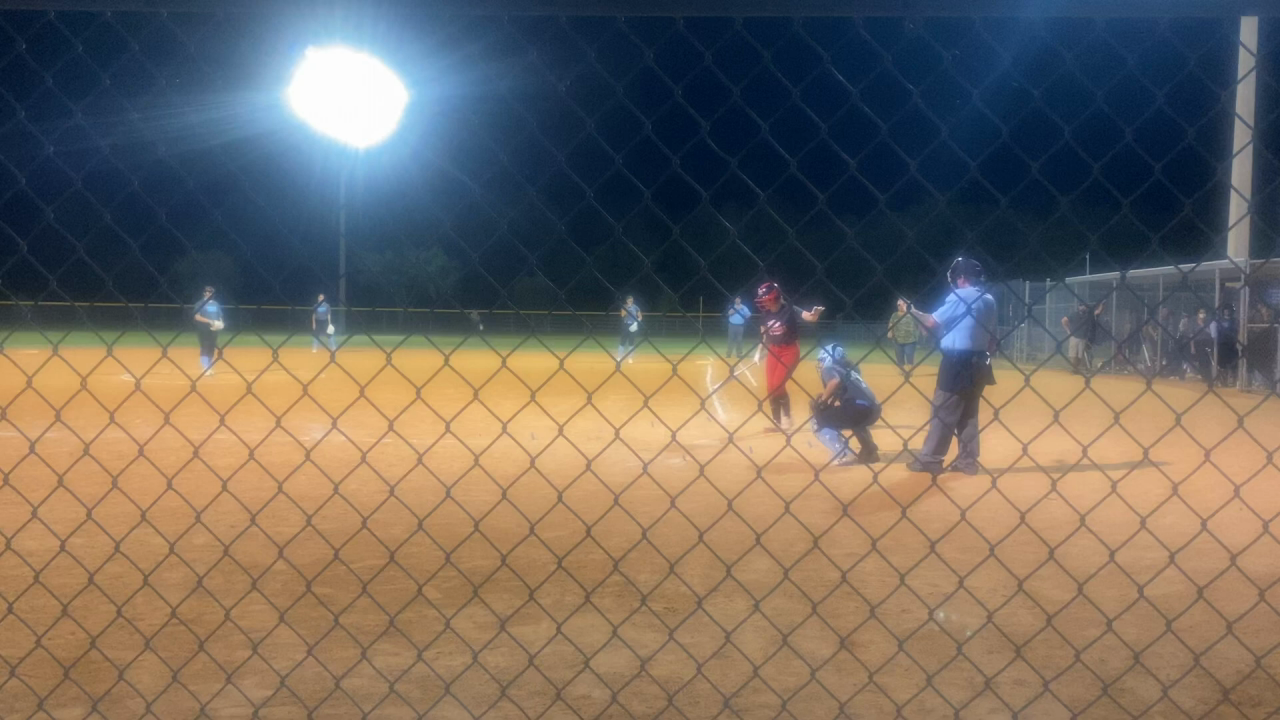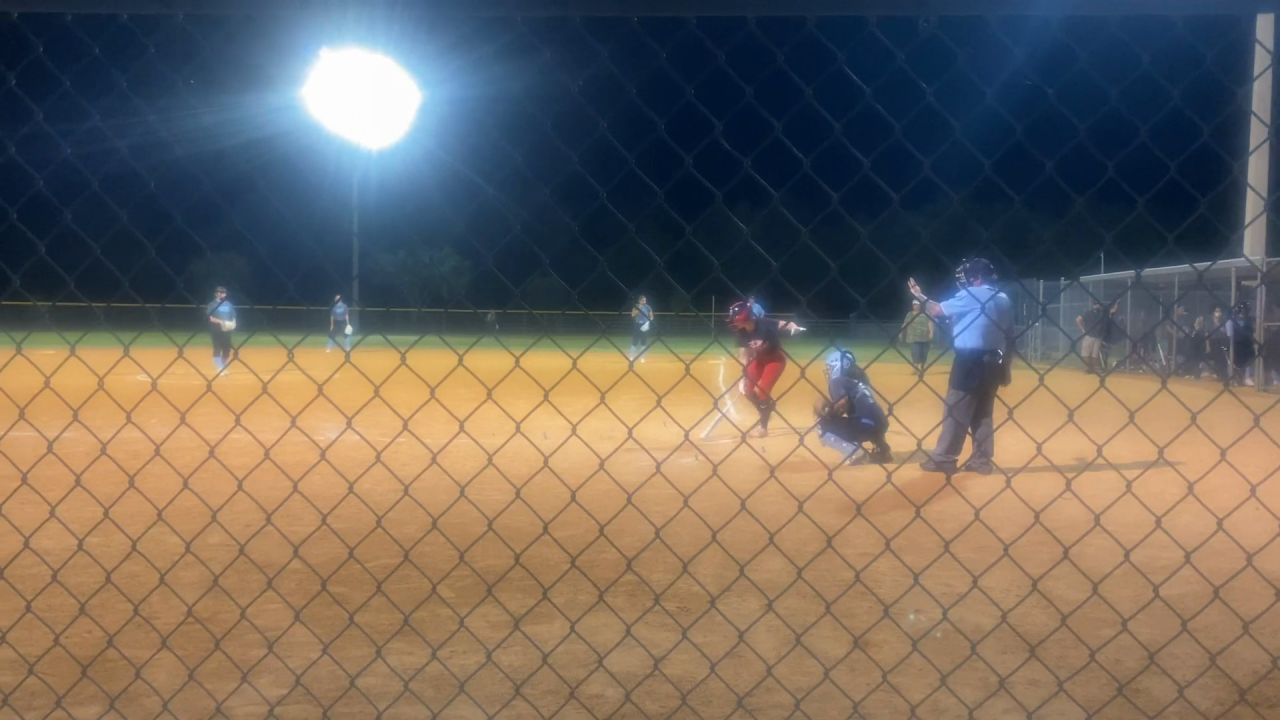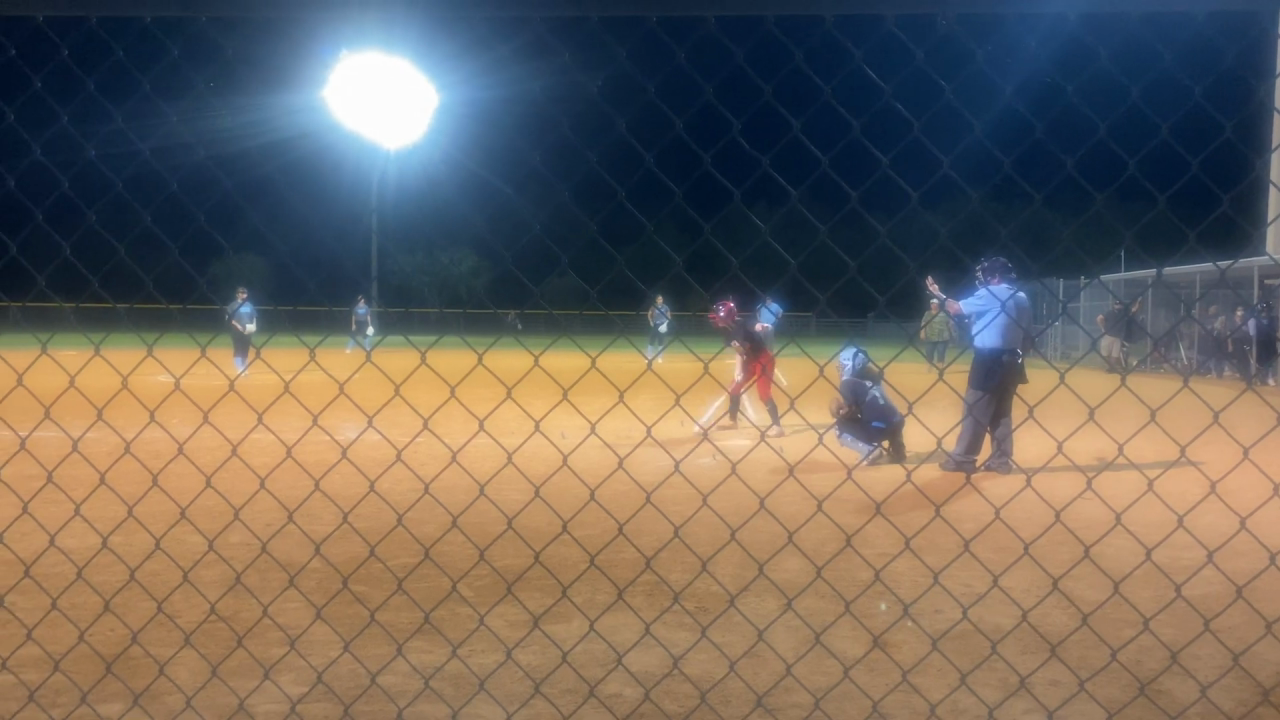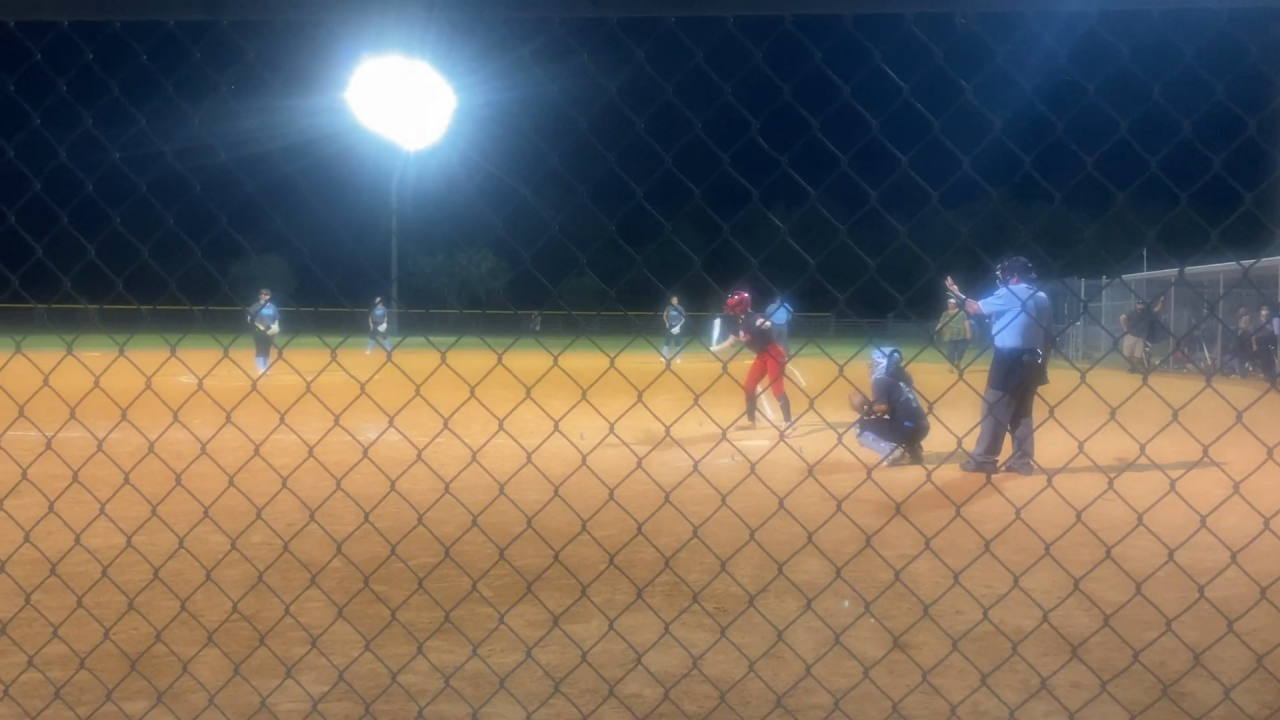
dt=0.5s
person 1, frame 1
left shoulder: (960, 297)
right shoulder: (989, 300)
left elbow: (932, 323)
right elbow: (992, 338)
left wrist: (912, 311)
left hip: (957, 362)
right hip: (978, 362)
left knee: (943, 412)
right knee: (969, 413)
left ankle: (930, 459)
right ankle: (968, 460)
person 1, frame 2
left shoulder: (971, 295)
right shoulder: (1004, 300)
left elbow: (936, 311)
right elbow: (1010, 338)
left wrist: (920, 296)
right wrist: (1006, 366)
left hip: (970, 361)
right hip: (993, 362)
left knee: (956, 411)
right knee: (983, 413)
left ankle: (943, 459)
right ankle: (982, 460)
person 1, frame 3
left shoulder: (990, 294)
right shoulder: (1022, 299)
left elbow: (955, 309)
right elbow: (1028, 336)
left wrist: (938, 294)
right wrist: (1018, 360)
left hip: (989, 361)
right hip: (1011, 361)
left knee: (975, 410)
right knee: (1002, 412)
left ankle: (963, 459)
right ankle: (1001, 460)
person 1, frame 4
left shoulder: (1009, 293)
right shoulder: (1043, 299)
left elbow: (975, 309)
right elbow: (1049, 337)
left wrist: (957, 294)
right wrist: (1042, 363)
left hip: (1009, 360)
right hip: (1032, 361)
left knee: (995, 410)
right knee: (1022, 412)
left ankle: (984, 459)
right ankle: (1022, 460)
